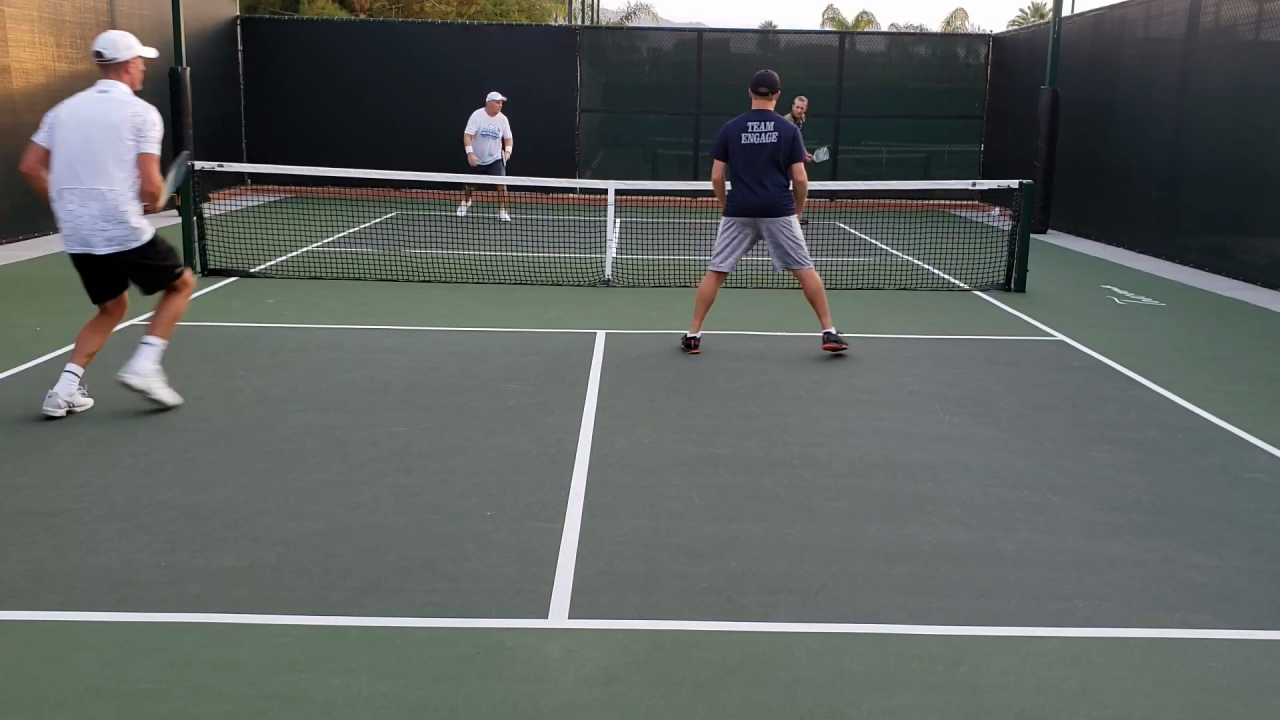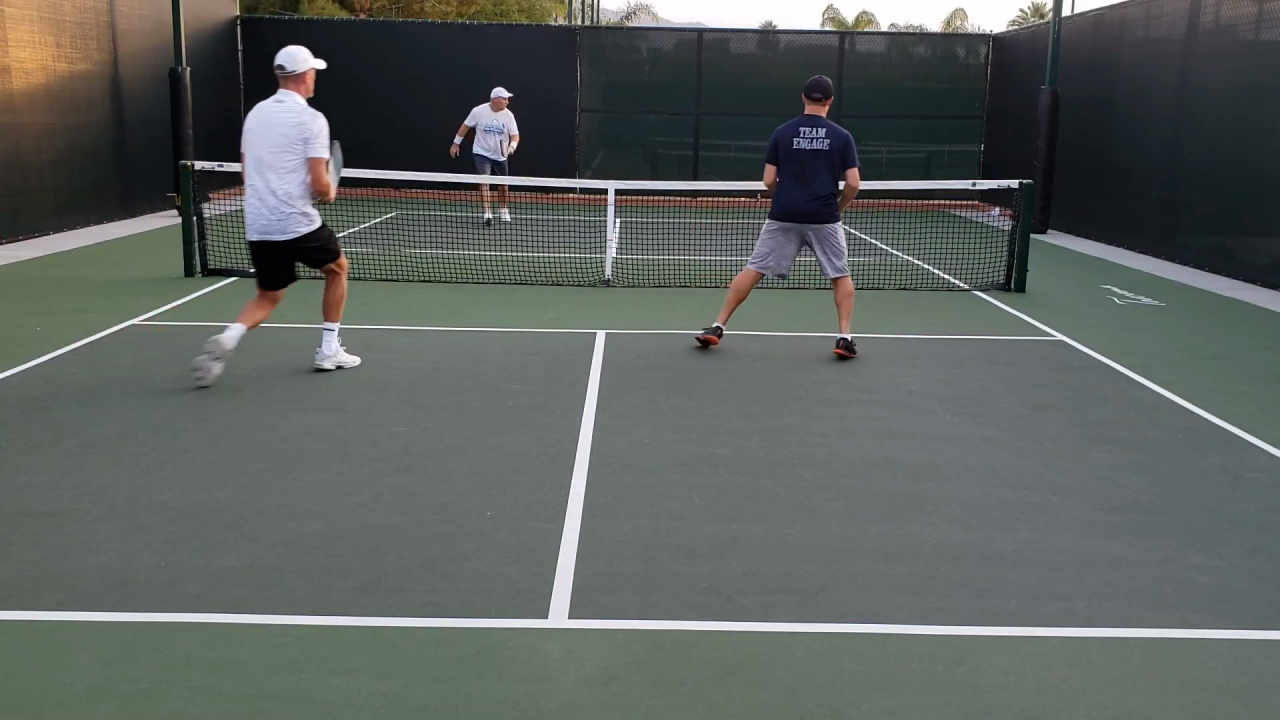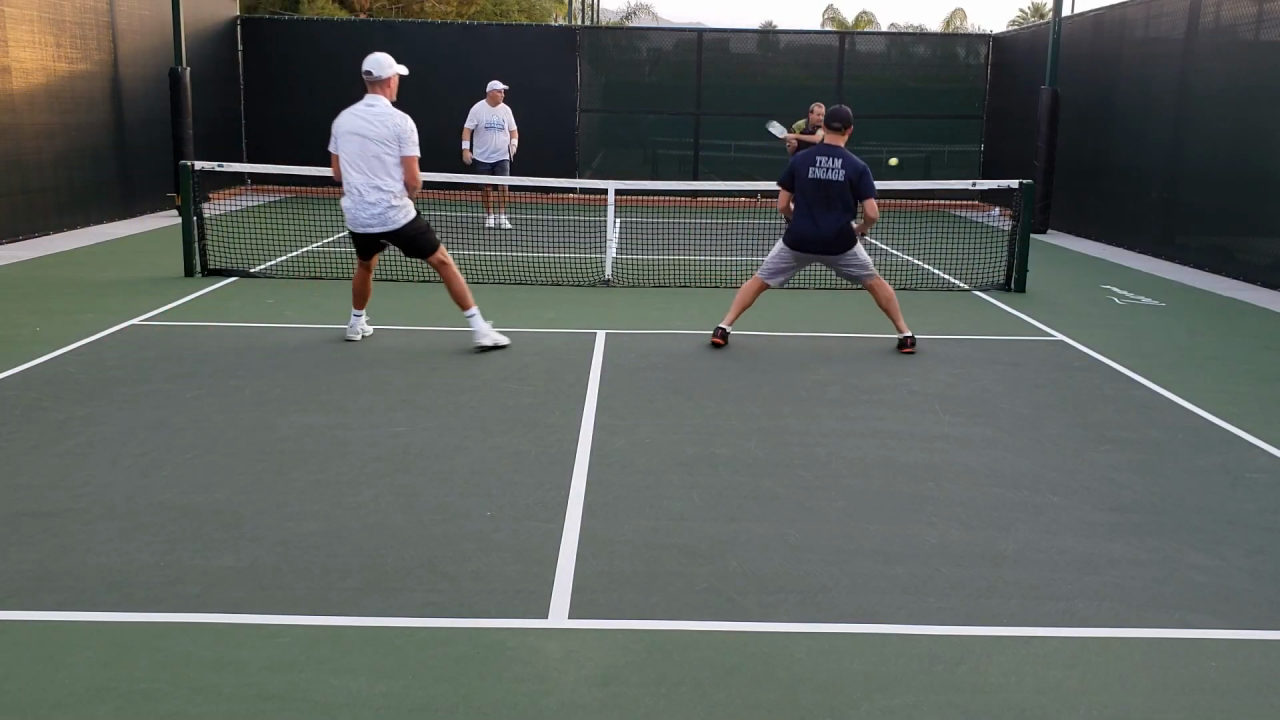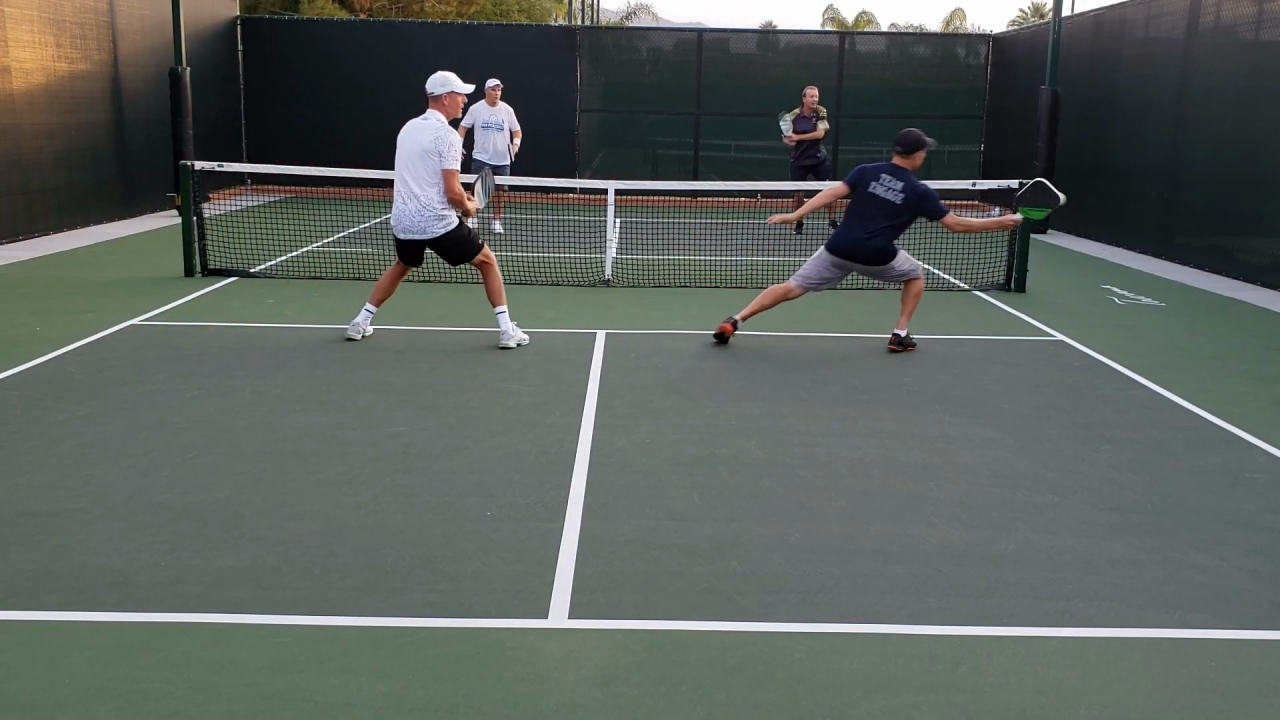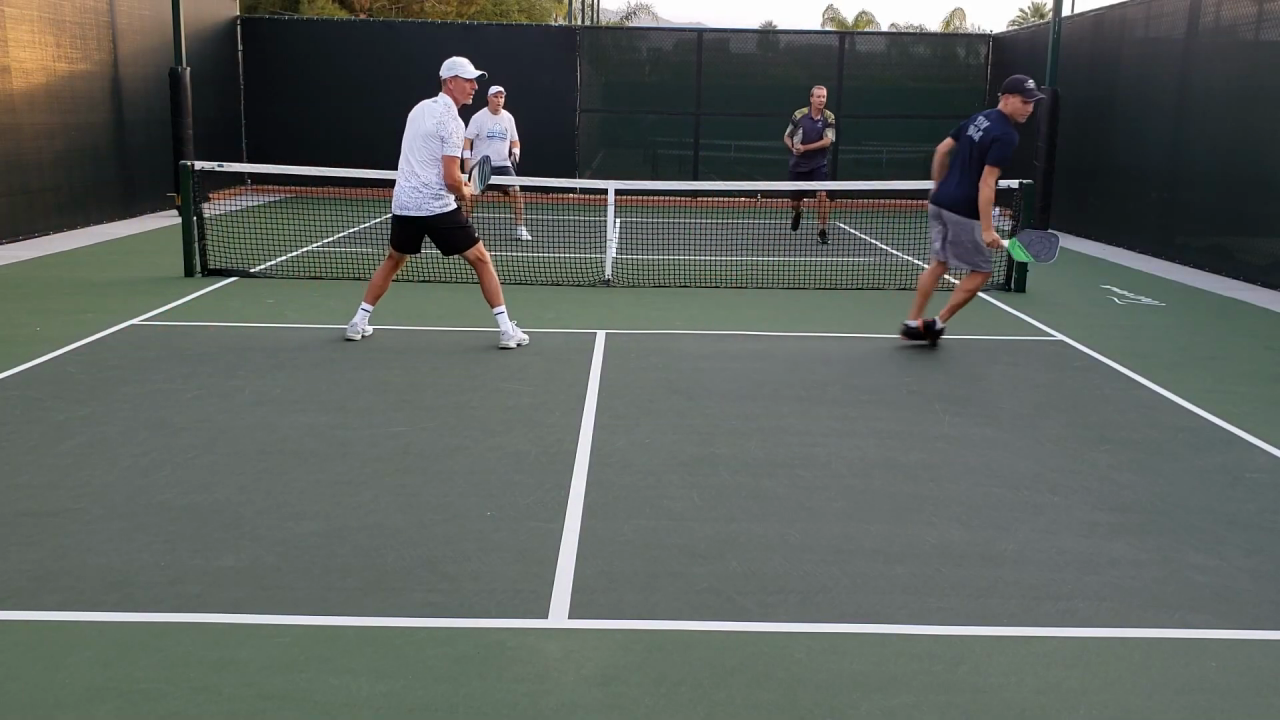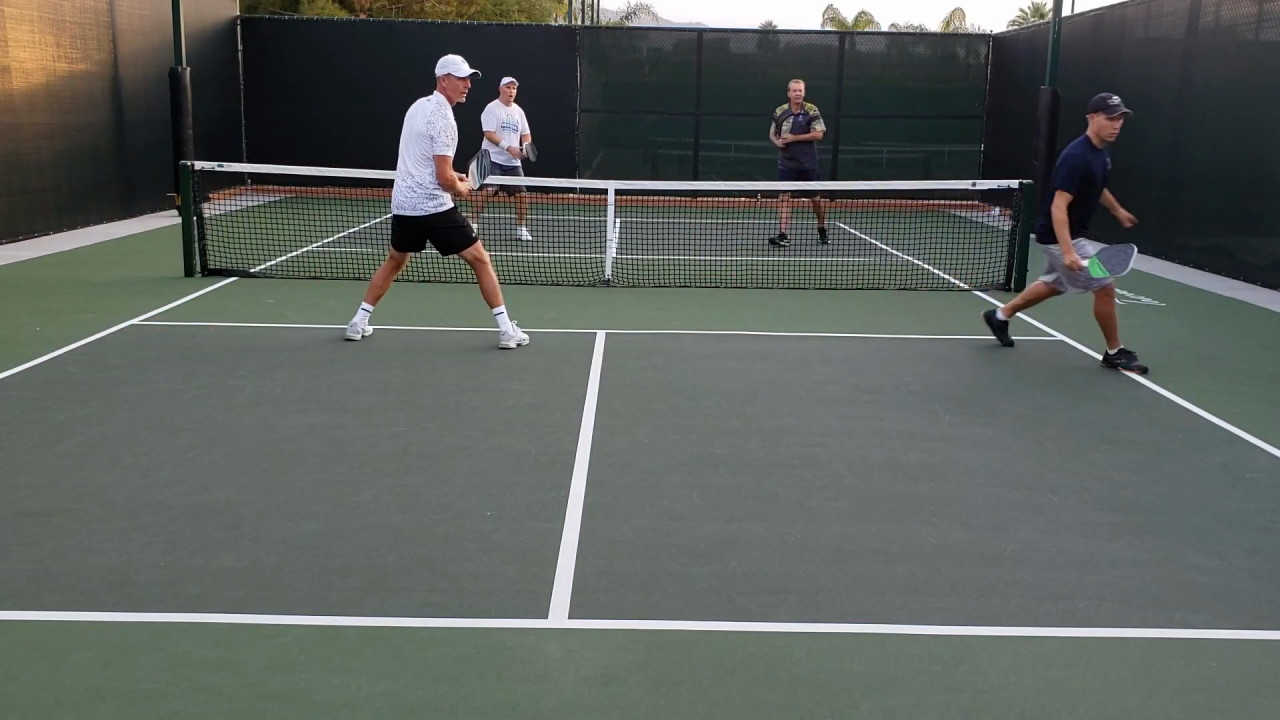
dt=0.3s
person 1, frame 1
left shoulder: (64, 109)
right shoulder: (142, 113)
left elbow: (30, 167)
right elbow: (150, 187)
right wrist: (156, 201)
left hip: (79, 238)
right hip: (126, 234)
left knee: (114, 310)
right knee: (181, 287)
left ankle: (64, 390)
right ankle: (143, 365)
person 1, frame 2
left shoulder: (255, 114)
right shoulder: (312, 120)
left elbow: (249, 170)
right elbow: (319, 184)
right wrist: (330, 193)
left hip: (259, 225)
right hip: (298, 222)
left knee: (268, 299)
right knee: (338, 270)
left ankle: (227, 340)
right ankle: (329, 349)
person 1, frame 3
left shoulder: (343, 120)
right shoulder: (400, 121)
left elbow: (338, 172)
right elbow: (412, 181)
left hip: (358, 216)
right hip: (395, 214)
left knee: (365, 263)
right knee: (444, 264)
left ankle: (355, 323)
right ankle: (481, 330)
person 1, frame 4
left shoulder: (407, 130)
right shoulder: (447, 136)
right elbow: (451, 192)
left wrist: (459, 197)
right wrist: (468, 206)
left hip: (403, 222)
right hip: (437, 223)
left knee: (401, 267)
right knee: (487, 261)
left ankle: (361, 322)
right ankle: (506, 329)
person 1, frame 5
left shoulder: (421, 108)
right shoulder: (451, 121)
right elbow: (451, 179)
left wrist: (456, 181)
right wrist: (464, 192)
left hip: (404, 204)
right hip: (437, 206)
left knee: (393, 261)
right knee: (481, 260)
left ankle: (359, 322)
right ankle: (507, 330)
person 1, frame 6
left shoulder: (418, 106)
right shoulder: (443, 118)
right elbow: (443, 178)
left wrist: (451, 176)
right wrist: (461, 188)
left hip: (403, 203)
right hip: (434, 206)
left knee: (394, 261)
right knee: (480, 260)
left ankle: (359, 322)
right ankle: (506, 329)
person 2, frame 1
left shoulder: (730, 128)
right shoulder: (787, 129)
left elbow: (717, 177)
right elbow: (800, 178)
left wrist: (725, 205)
right wrist: (795, 207)
left hip: (739, 212)
right hip: (779, 212)
left knee: (715, 272)
right knee: (805, 271)
left ankle: (693, 336)
right ankle: (829, 333)
person 2, frame 2
left shoulder: (782, 132)
right shoulder: (842, 136)
left elbow: (769, 180)
right elbow: (853, 184)
right wrist: (838, 208)
left hip: (783, 216)
right hip: (824, 218)
left knee: (753, 271)
right knee: (841, 277)
left ankle: (717, 327)
right ankle: (845, 337)
person 2, frame 3
left shoulder: (799, 160)
right shoulder: (858, 167)
left elbow: (783, 205)
right elbow: (872, 213)
right wrist: (862, 227)
left hip: (799, 240)
right hip: (839, 243)
left knee: (760, 279)
right knee: (874, 281)
left ankle: (723, 328)
right ankle: (904, 335)
person 2, frame 4
left shoulder: (865, 172)
right shoulder: (920, 191)
left elbow: (831, 193)
right elbow: (954, 224)
left wrist: (795, 215)
right wrist: (999, 222)
left hip: (839, 249)
right hip: (878, 256)
left knee: (792, 287)
right knee: (915, 277)
left ankle: (735, 321)
right ankle: (900, 334)
person 2, frame 5
left shoulder: (979, 118)
right shoulder: (1007, 136)
left elbow: (942, 149)
right elbow: (987, 183)
left wrist: (938, 186)
right wrist: (988, 228)
left hip: (942, 202)
right hip: (964, 209)
left knee: (939, 265)
right knee: (980, 273)
left ankle: (913, 323)
right ankle: (935, 324)
person 2, frame 6
left shoulder: (1102, 152)
right shoulder: (1078, 157)
right elbow: (1059, 206)
left wrist: (1117, 209)
right wrist: (1068, 251)
left hip: (1074, 232)
right hip: (1064, 236)
left knee: (1056, 284)
right knee: (1104, 287)
left ankle: (1000, 316)
right ankle: (1114, 351)
